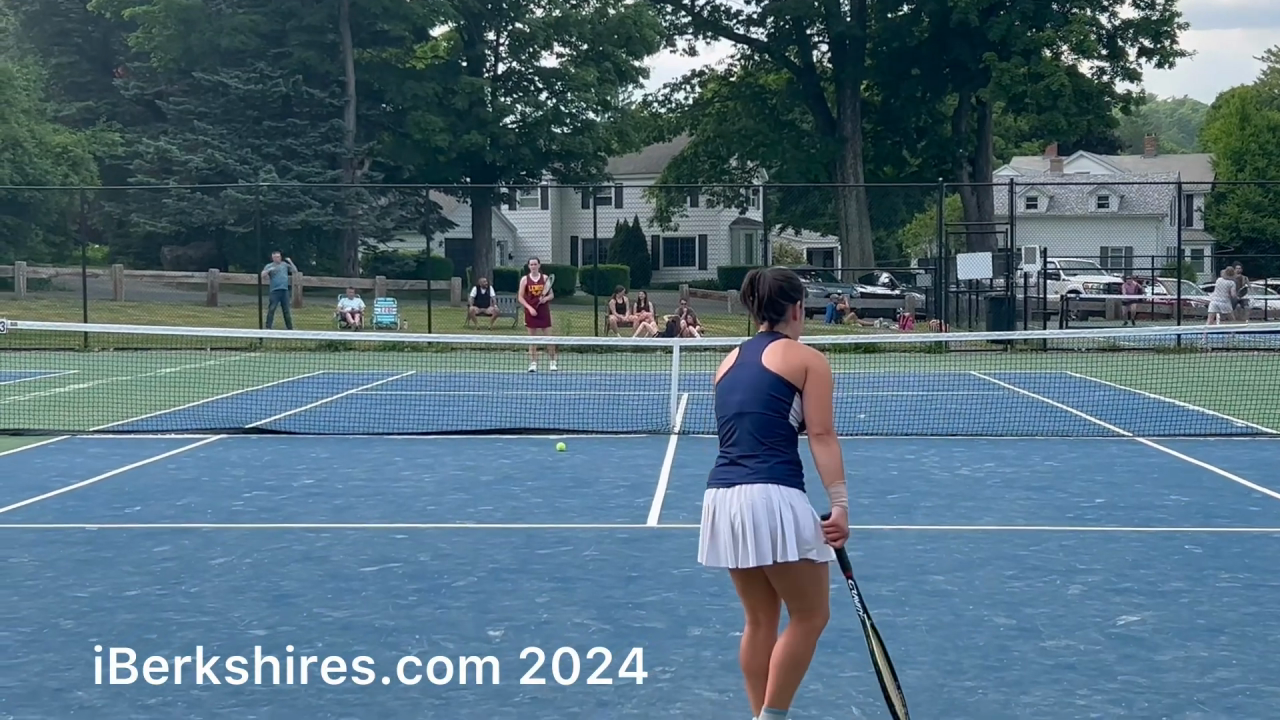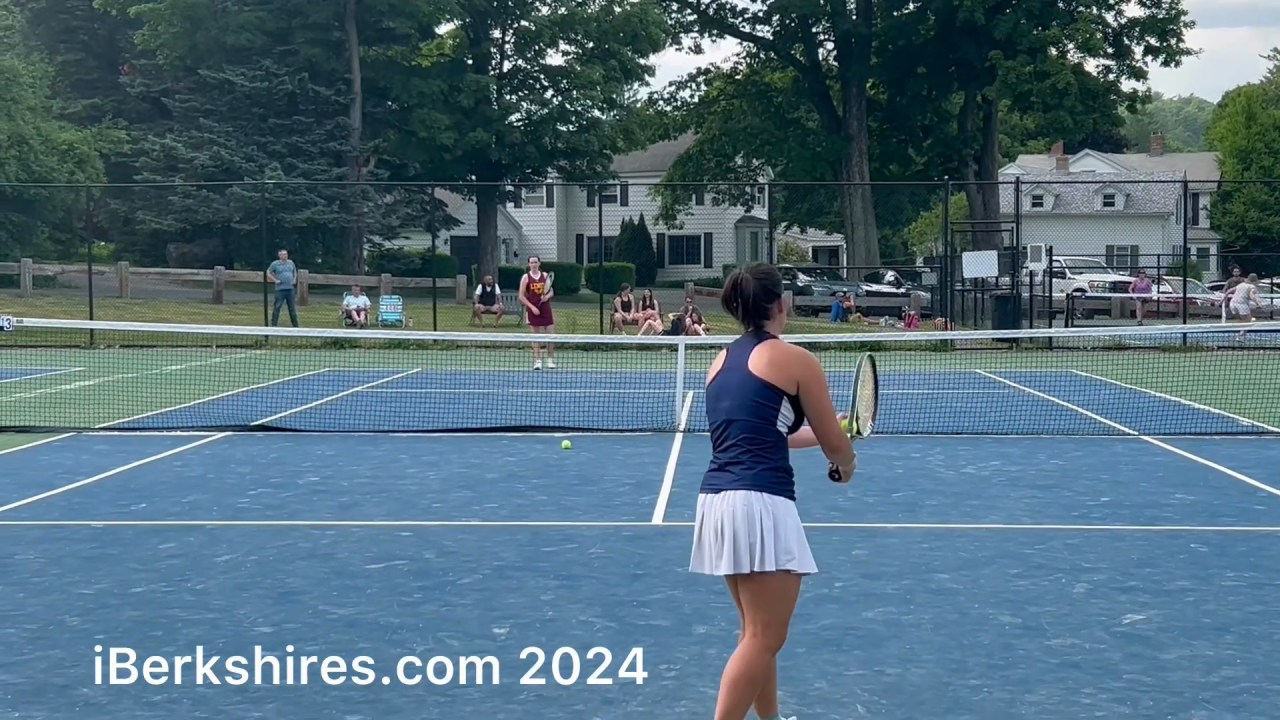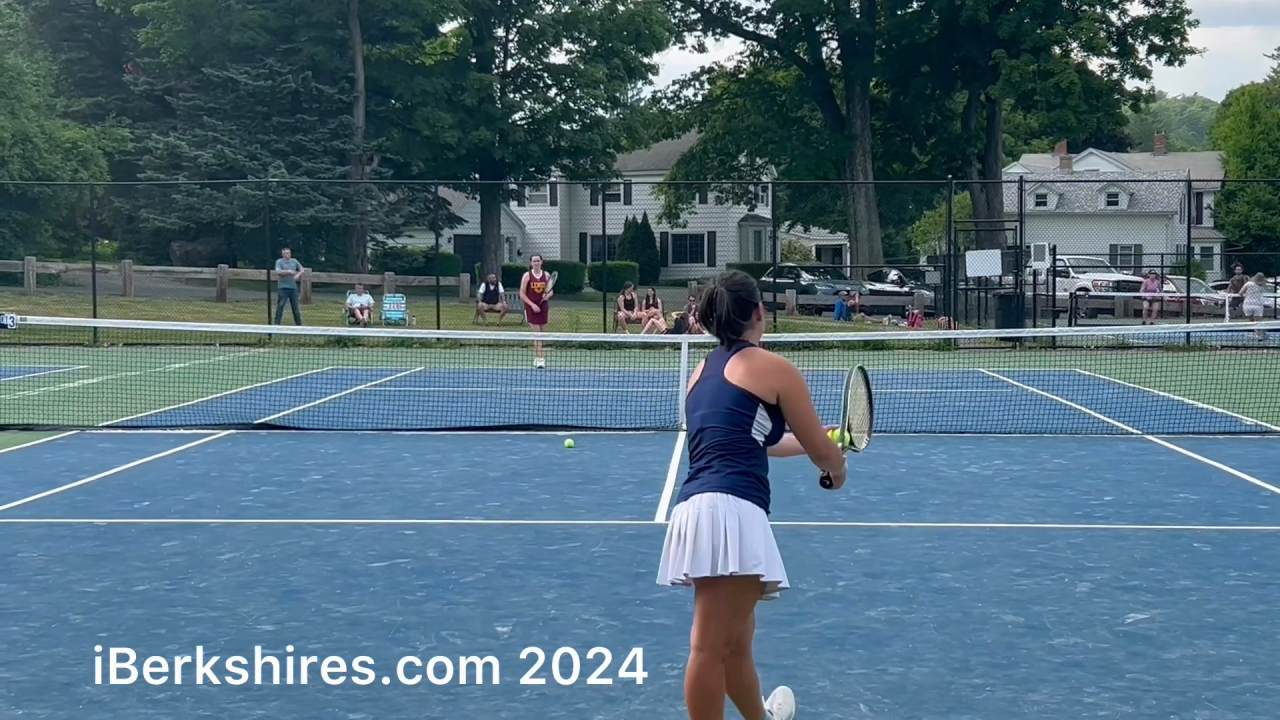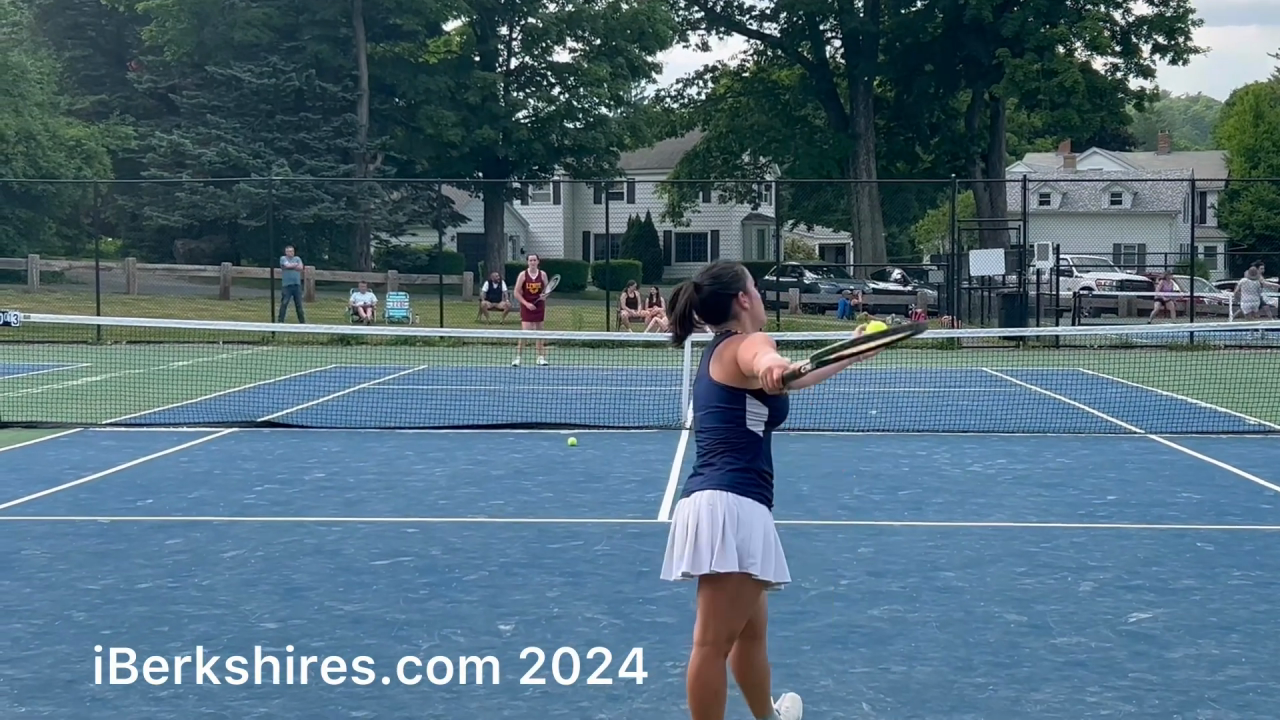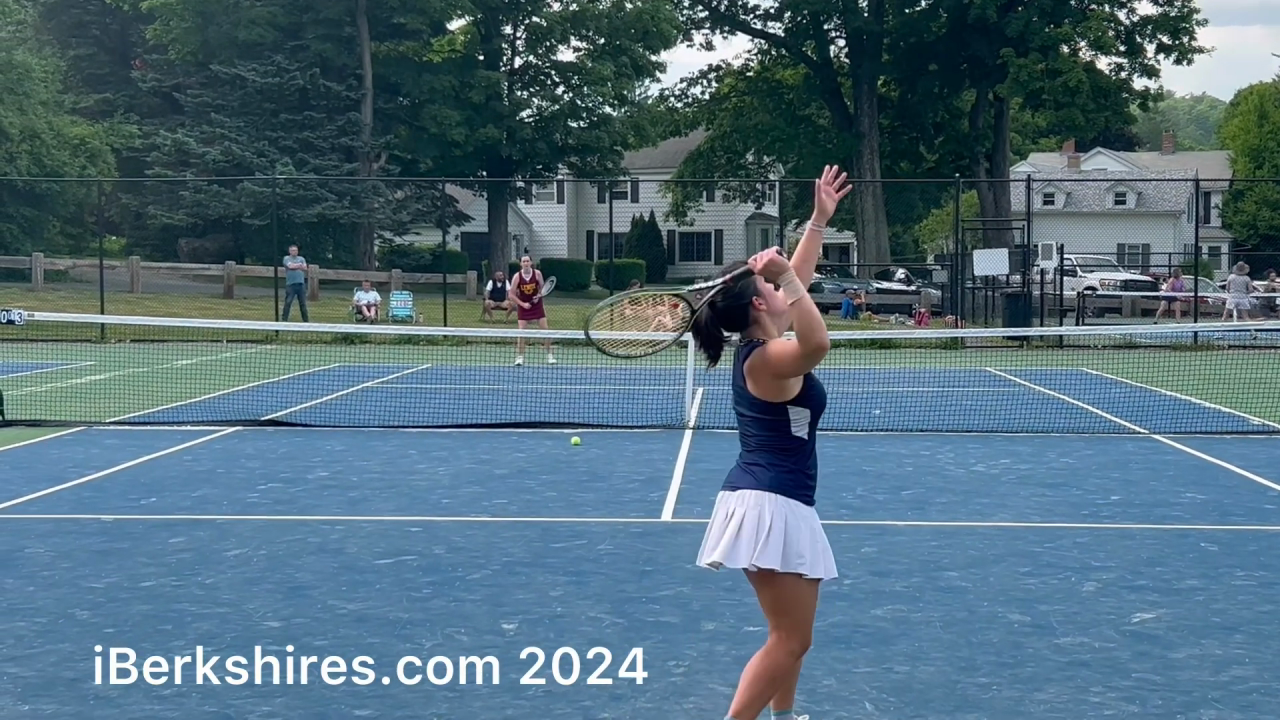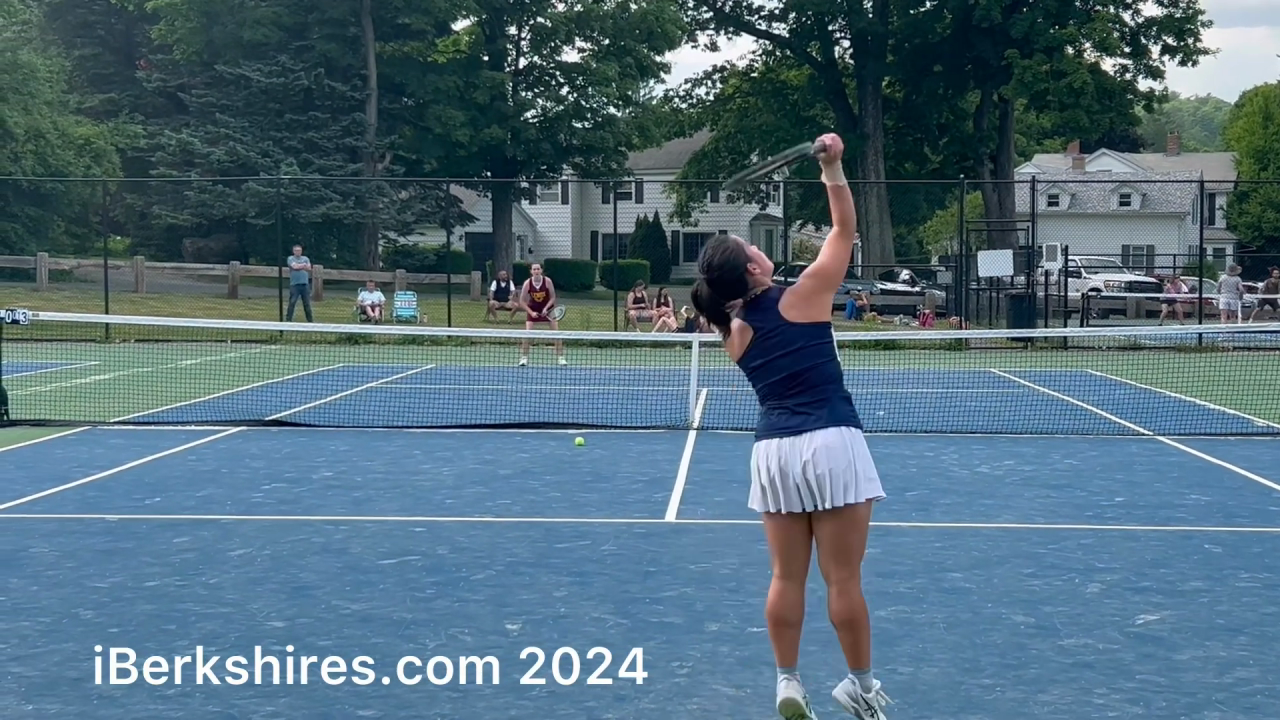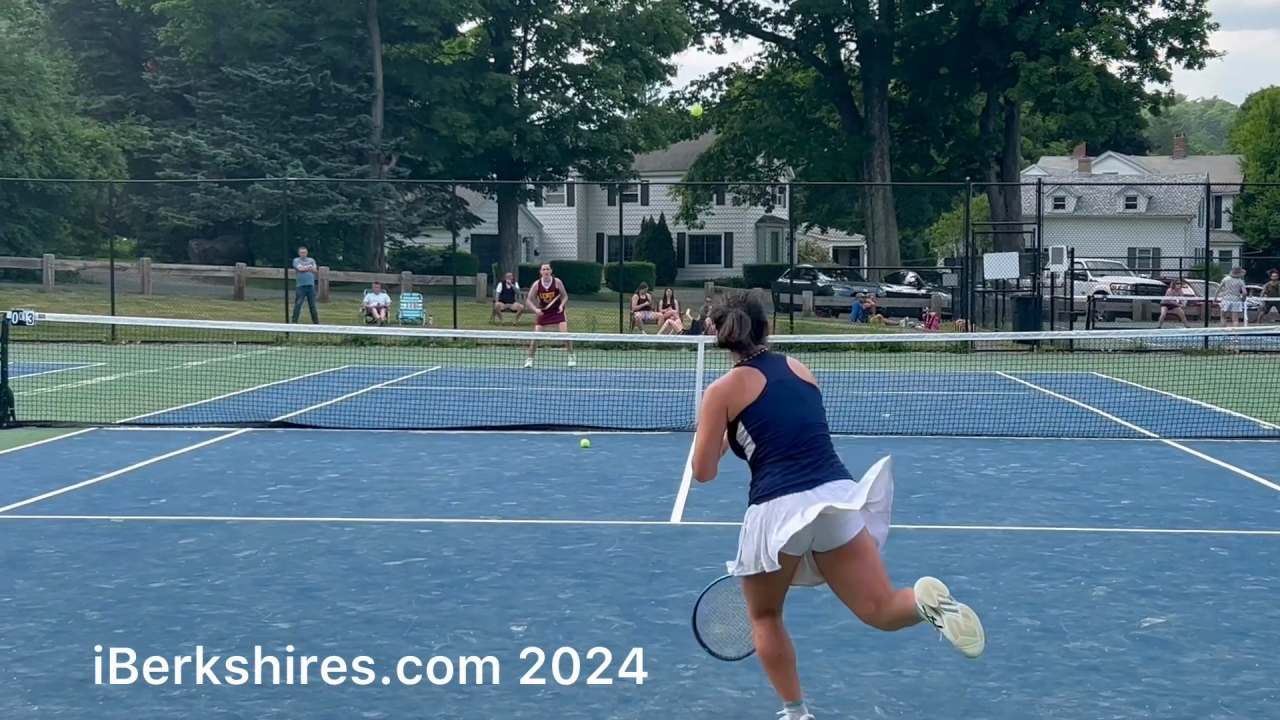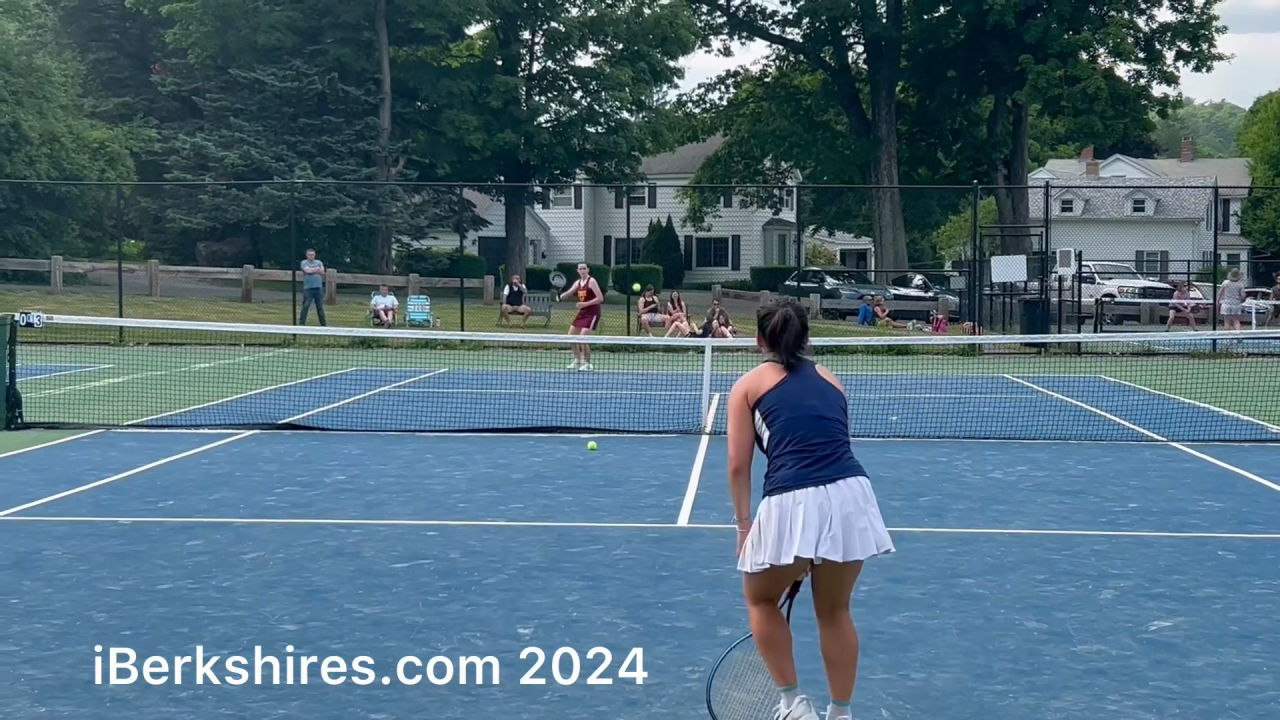
dt=0.4s
person 1, frame 1
left shoulder: (732, 360)
right shoulder: (807, 358)
right elbow: (821, 435)
right wrist: (839, 503)
left hip: (723, 496)
right hip: (771, 497)
left knee: (760, 621)
right knee: (810, 617)
person 1, frame 2
left shoulder: (721, 361)
right shoulder: (795, 359)
right elbow: (836, 443)
left wrist: (816, 434)
right wrist: (846, 465)
left hip: (716, 502)
right hip: (760, 504)
left knee: (760, 629)
right knee: (763, 639)
person 1, frame 3
left shoulder: (704, 371)
right shoulder: (772, 367)
right elbow: (820, 447)
left wrist: (797, 444)
right wrist: (838, 469)
left hip: (698, 508)
right hip: (731, 513)
left knee: (736, 640)
right knee: (712, 647)
person 1, frame 4
left shoulder: (723, 354)
right shoulder: (746, 345)
left elbow: (782, 372)
right elbow: (772, 370)
left wrist: (842, 356)
right wrist: (783, 369)
left hip: (712, 505)
right hip: (732, 510)
left knee: (750, 629)
right knee: (714, 642)
person 1, frame 5
left shoulder: (756, 349)
right shoulder: (769, 362)
left elbow: (794, 284)
right elbow: (816, 343)
left wrist: (818, 221)
right wrist: (780, 274)
left hip: (750, 501)
right hip: (776, 509)
left knee: (792, 620)
right knee: (791, 636)
person 1, frame 6
left shoulder: (735, 333)
right shoulder: (802, 297)
right elbow: (844, 234)
right wrist: (834, 171)
left hip: (776, 453)
right hip: (834, 446)
left knee: (787, 575)
right knee: (844, 576)
person 1, frame 7
left shoulder: (723, 391)
right shoulder: (800, 369)
left elbow: (703, 471)
left wrist: (716, 434)
left hip: (778, 511)
right hip: (838, 494)
left knee: (764, 618)
right knee: (883, 608)
right ankle: (927, 601)
person 1, frame 8
left shoulder: (749, 384)
right shoulder: (830, 379)
left elbow: (738, 466)
left wrist: (744, 523)
left hip: (791, 505)
right hip: (851, 497)
left knee: (762, 604)
right knee: (834, 613)
